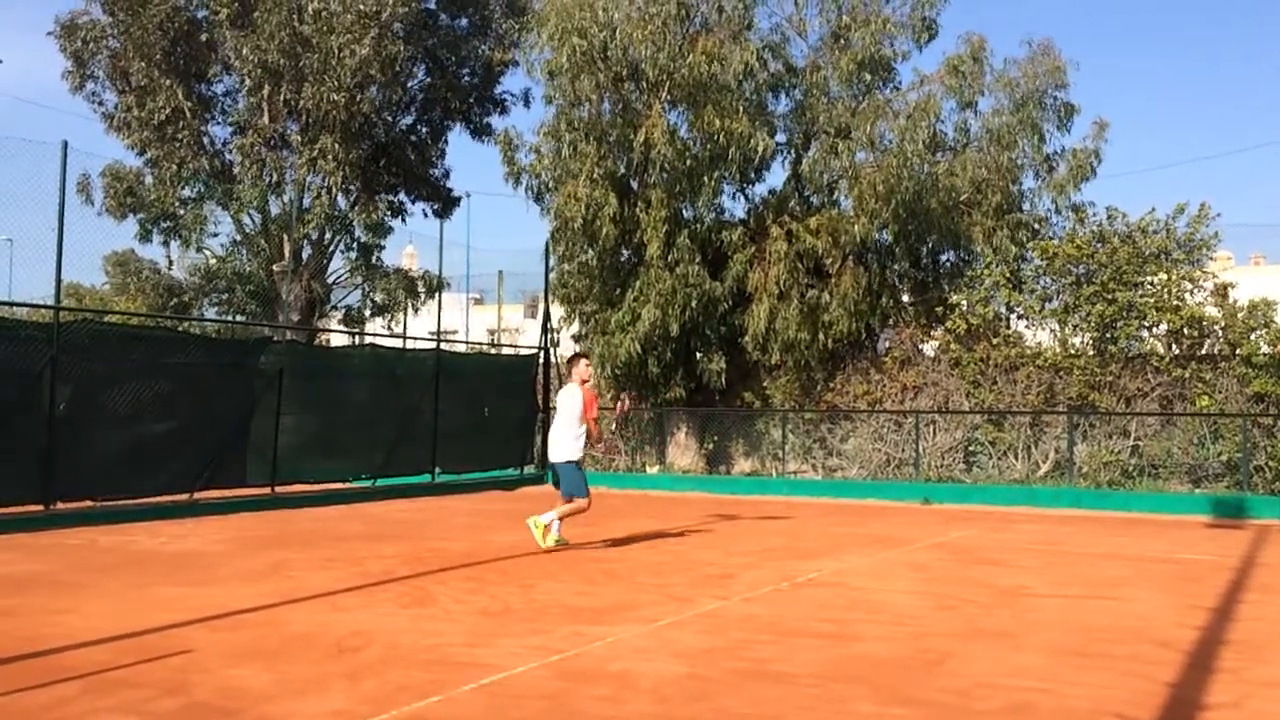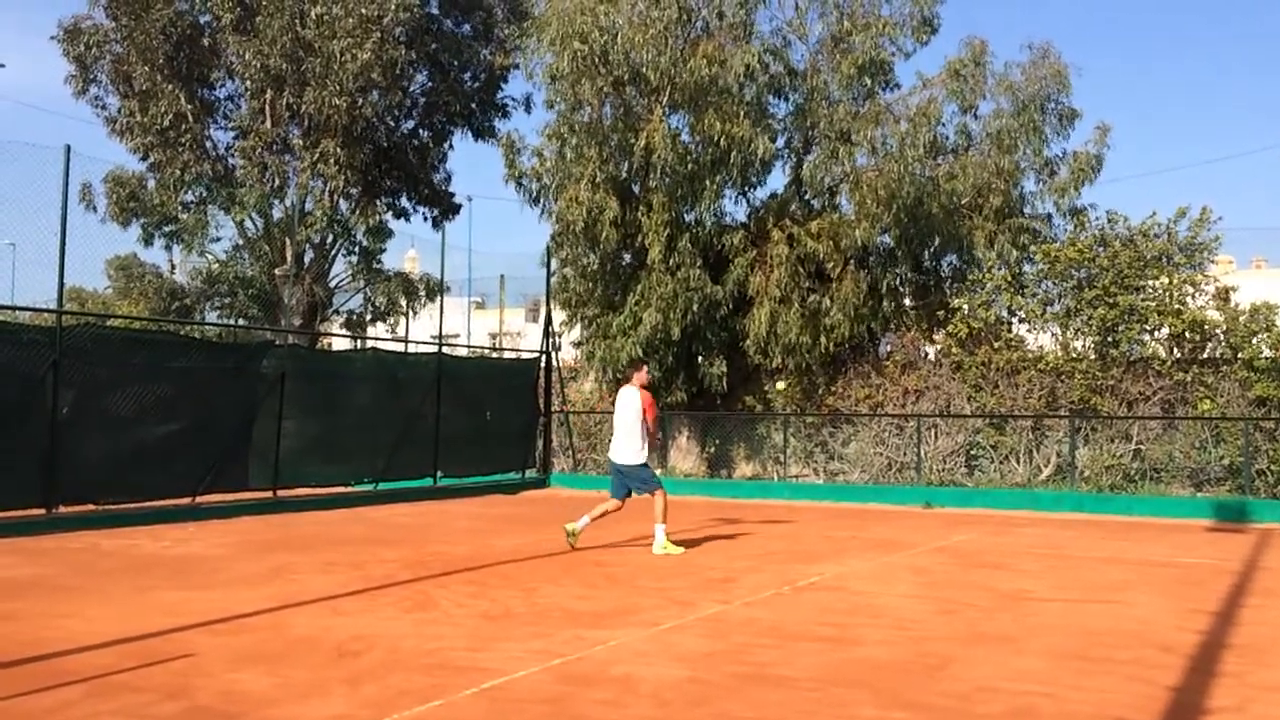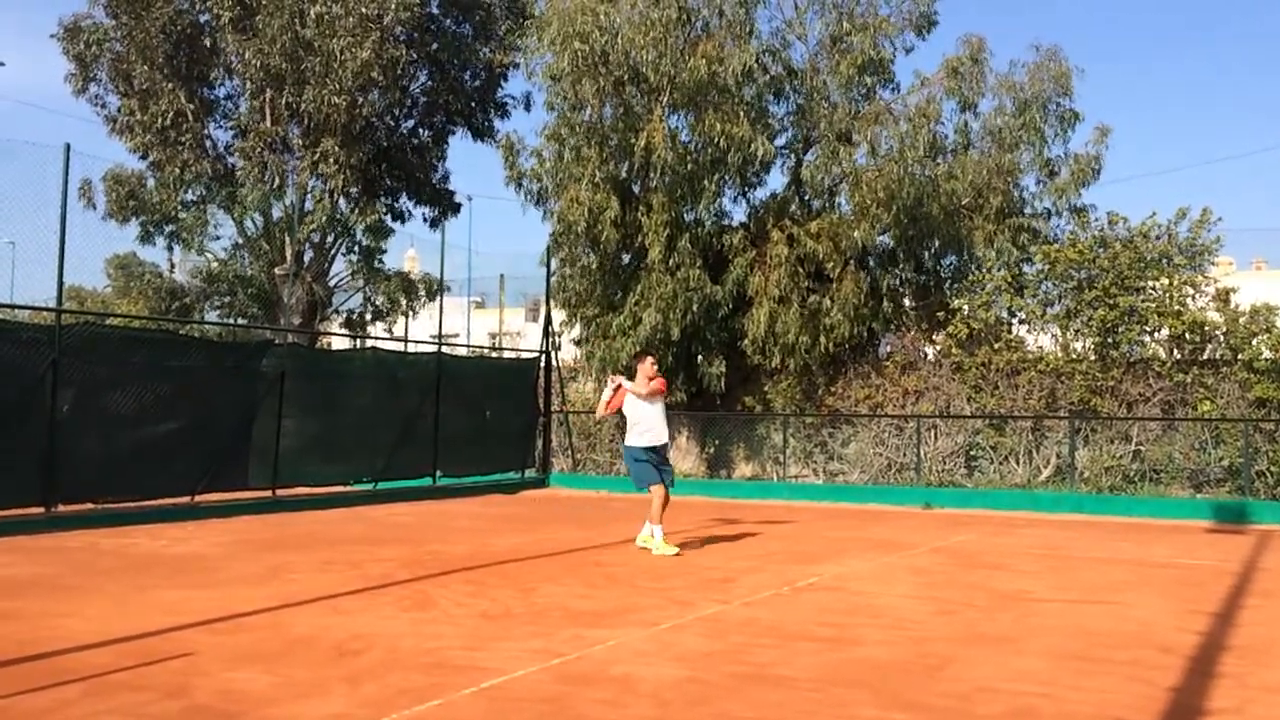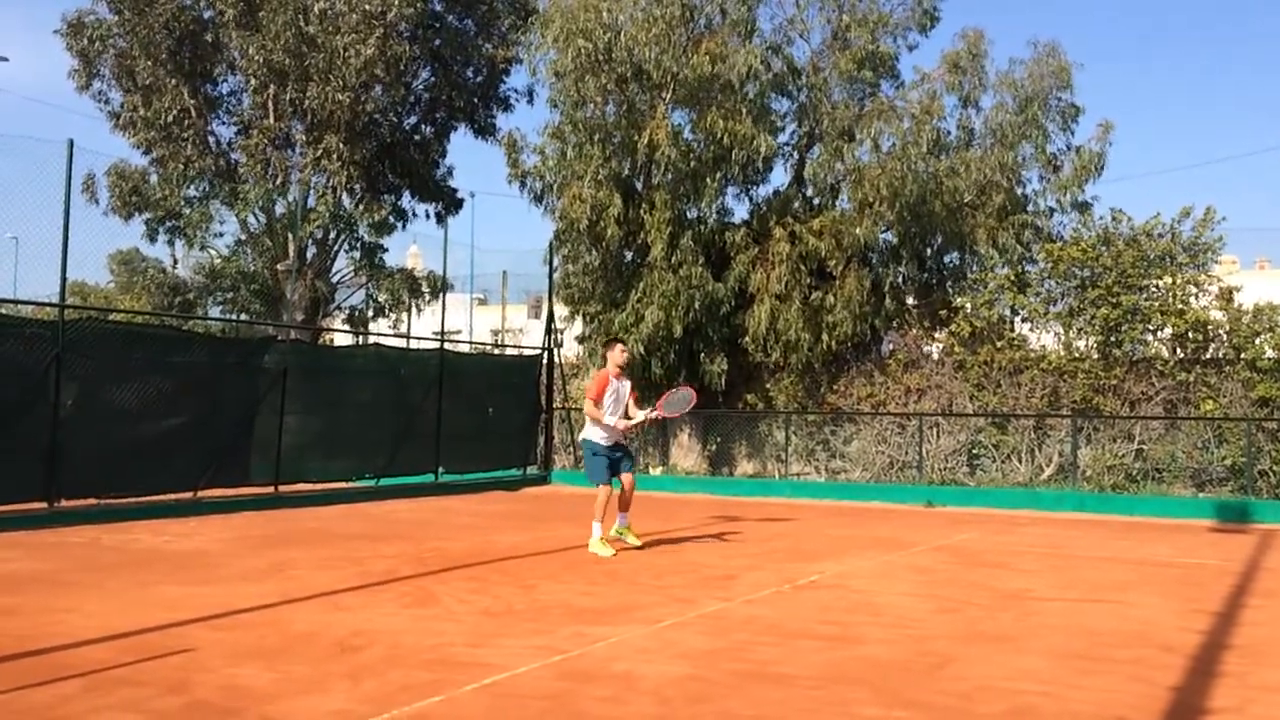
dt=0.5s
person 1, frame 1
left shoulder: (563, 392)
right shoulder: (588, 394)
right elbow: (594, 433)
left wrist: (587, 434)
right wrist: (597, 440)
left hip: (555, 454)
right hip: (567, 456)
left knee: (569, 495)
right knee: (582, 504)
left ankle: (554, 534)
right ankle: (541, 520)
person 1, frame 2
left shoulder: (623, 392)
right shoulder: (645, 397)
right elbow: (652, 429)
left wrist: (648, 438)
right wrist: (653, 439)
left hip: (616, 457)
right hip: (633, 459)
left knee: (616, 503)
right knee: (659, 494)
left ankle: (576, 527)
right ankle: (660, 542)
person 1, frame 3
left shoulder: (659, 383)
right shoulder: (622, 390)
left elbow: (644, 391)
right elbow: (600, 414)
left wrist: (624, 382)
right wrist: (609, 389)
left hip: (658, 450)
right hip: (635, 450)
left knee: (664, 496)
right knee: (658, 491)
left ankle: (645, 536)
right ankle: (659, 540)
person 1, frame 4
left shoulder: (626, 381)
right shoulder: (601, 378)
left elbow: (632, 411)
right elbow: (588, 409)
left wrist: (644, 414)
right wrist: (612, 421)
left hip: (615, 442)
right hip: (594, 442)
left knee: (629, 482)
right knee: (605, 489)
left ankle: (621, 528)
right ankle: (596, 539)
